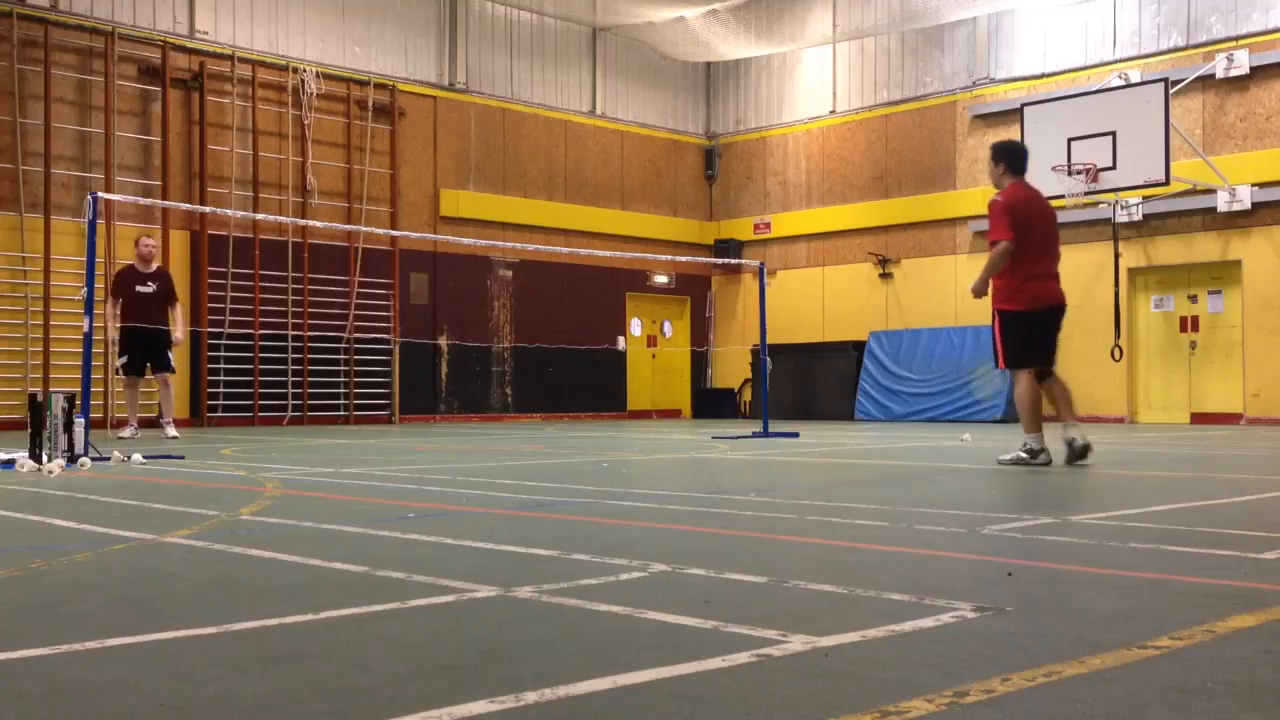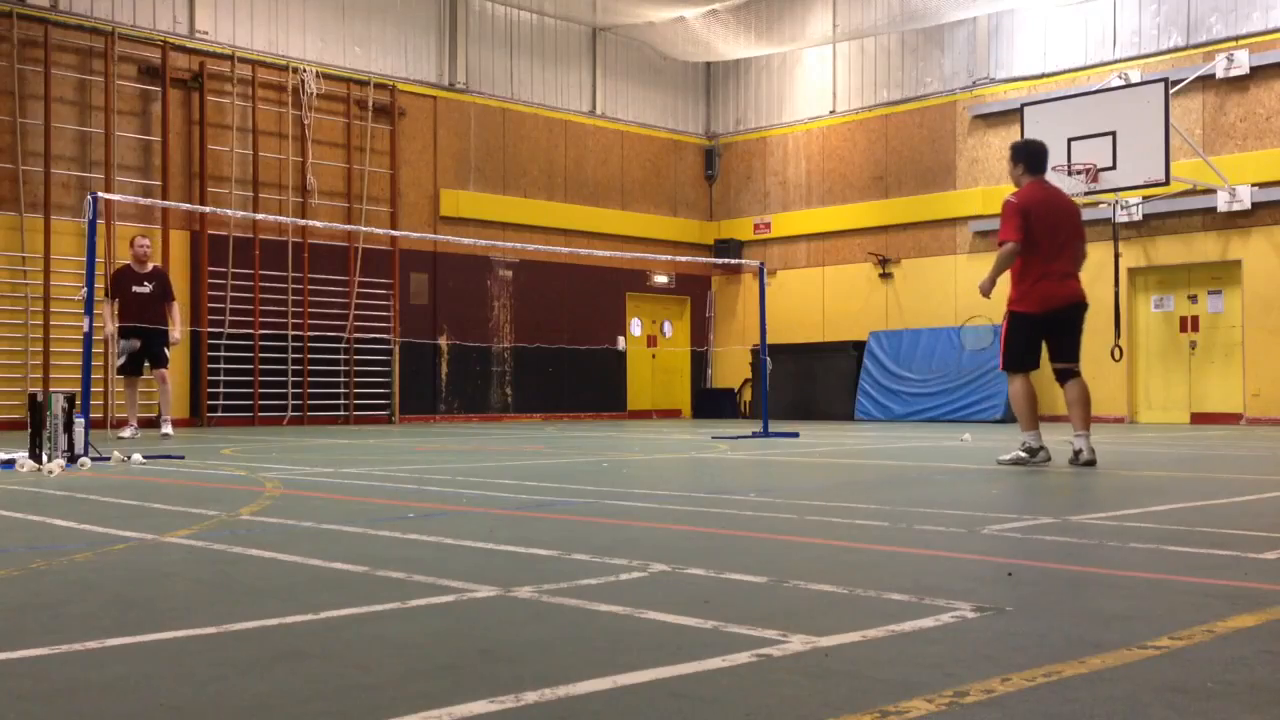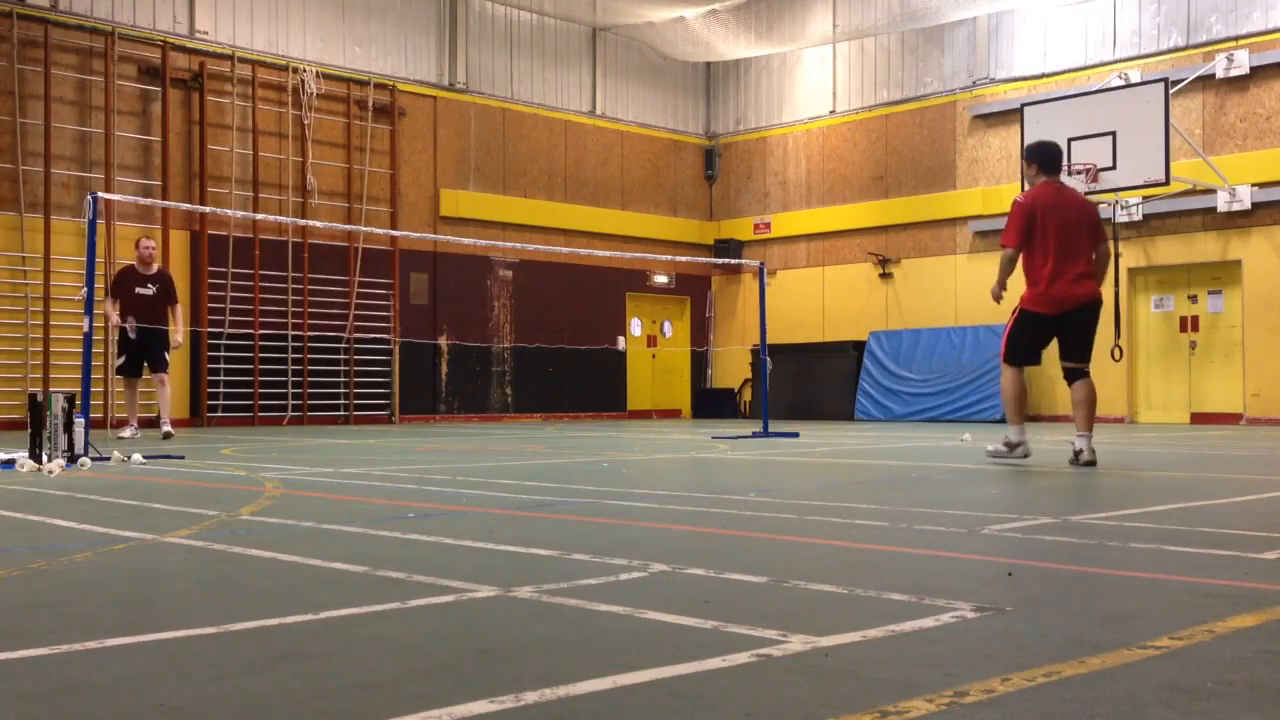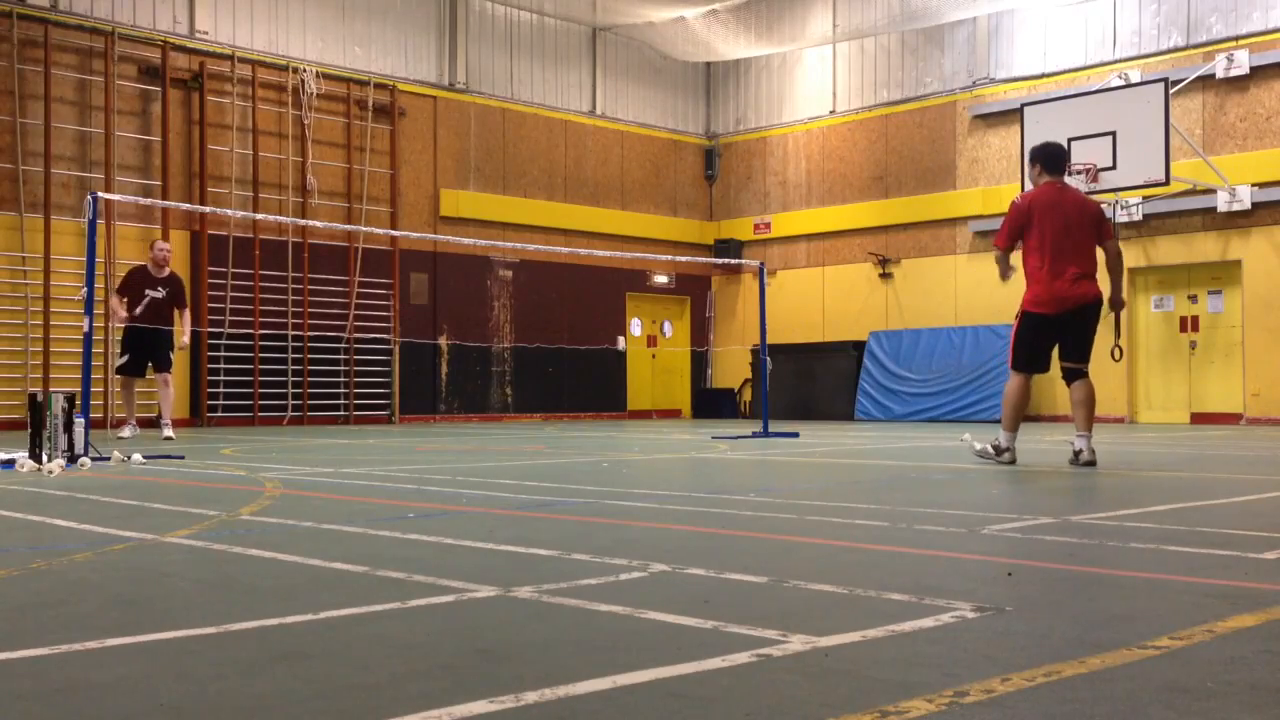
dt=0.2s
person 1, frame 1
left shoulder: (1002, 201)
right shoulder: (1042, 202)
left elbow: (1004, 248)
left wrist: (983, 279)
left hip: (1016, 300)
right hip: (1050, 297)
left knee: (1022, 372)
right knee: (1044, 372)
left ankle: (1034, 447)
right ankle: (1075, 437)
person 1, frame 2
left shoulder: (1018, 201)
right shoulder: (1068, 202)
left elbow: (1011, 248)
right elbow: (1081, 252)
left wrist: (991, 279)
left hip: (1030, 301)
right hip: (1070, 298)
left knee: (1018, 372)
right knee: (1069, 372)
left ankle: (1033, 444)
right ankle: (1083, 446)
person 1, frame 3
left shoulder: (1027, 202)
right shoulder: (1085, 204)
left elbow: (1011, 251)
right elbow: (1104, 253)
left wrist: (1000, 283)
right wrist: (1091, 285)
left hip: (1042, 300)
right hip: (1084, 299)
left knee: (1011, 363)
right knee: (1078, 372)
left ankle: (1016, 438)
right ankle: (1084, 446)
person 1, frame 4
left shoulder: (1026, 202)
right shoulder: (1089, 205)
left elbow: (1001, 251)
right elbow: (1113, 251)
left wrist: (1005, 269)
right wrist: (1116, 291)
left hip: (1042, 302)
right hip: (1084, 300)
left knee: (1020, 372)
right knee: (1077, 373)
left ankle: (1004, 445)
right ankle: (1083, 446)
person 2, frame 1
left shoulder: (163, 275)
right shoulder: (124, 274)
left elbow: (174, 305)
right elbow: (112, 302)
left wrist: (178, 329)
right wrist: (112, 328)
left hip: (159, 333)
right hip: (131, 333)
left knee: (164, 378)
right knee: (131, 380)
left ankle: (168, 423)
right ankle: (132, 425)
person 2, frame 2
left shoulder: (160, 275)
right shoulder: (120, 275)
left elbow: (171, 303)
right elbow: (109, 302)
left wrist: (176, 329)
right wrist: (109, 324)
left hip: (157, 332)
right hip: (129, 333)
left knee: (162, 374)
right knee: (130, 379)
left ankle: (166, 421)
right ankle: (132, 425)
person 2, frame 3
left shoulder: (164, 277)
right shoulder: (124, 275)
left elbow: (175, 306)
right elbow: (109, 300)
left wrist: (179, 332)
right wrist: (112, 316)
left hip: (157, 334)
right hip: (130, 334)
left knee: (161, 377)
right knee: (130, 380)
left ankle: (165, 423)
right ankle: (132, 425)
person 2, frame 4
left shoulder: (175, 281)
right shoulder: (135, 274)
left elbow: (184, 310)
right elbow: (116, 297)
left wrist: (186, 334)
right wrist: (119, 312)
left hip: (162, 334)
right hip: (135, 332)
left knee: (165, 378)
right knee: (127, 380)
left ankle: (166, 424)
right ankle: (131, 424)
